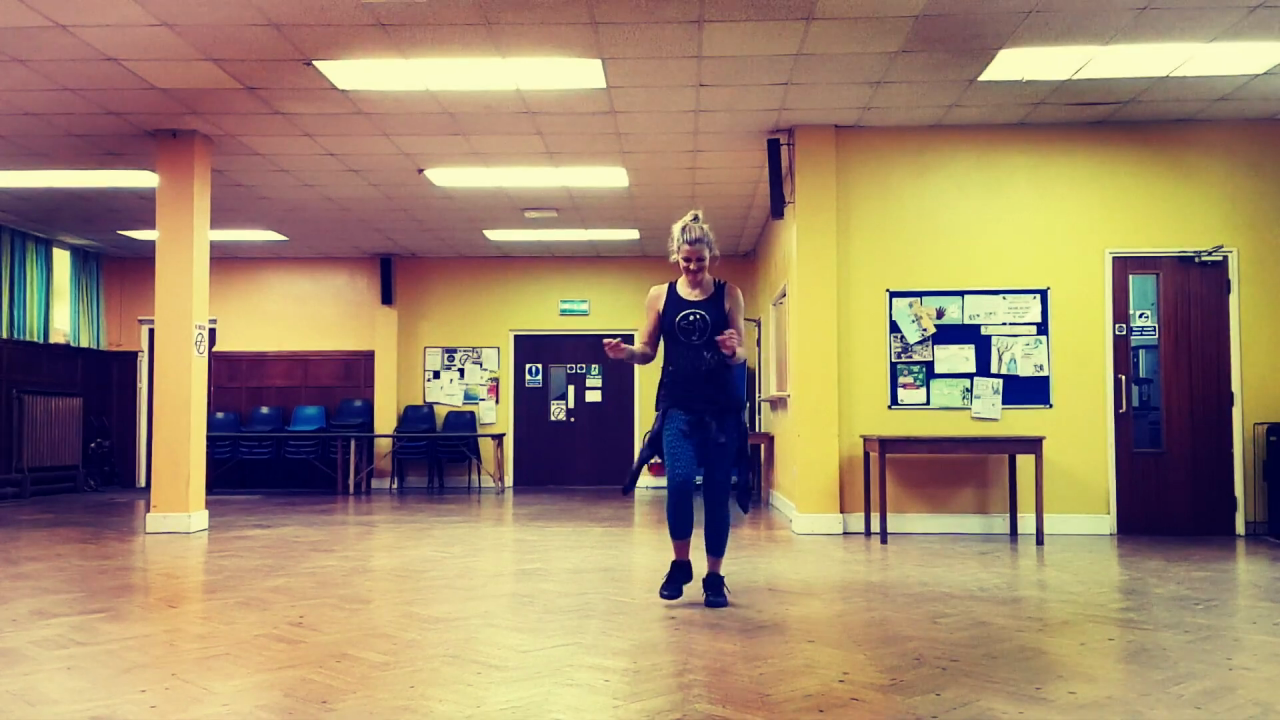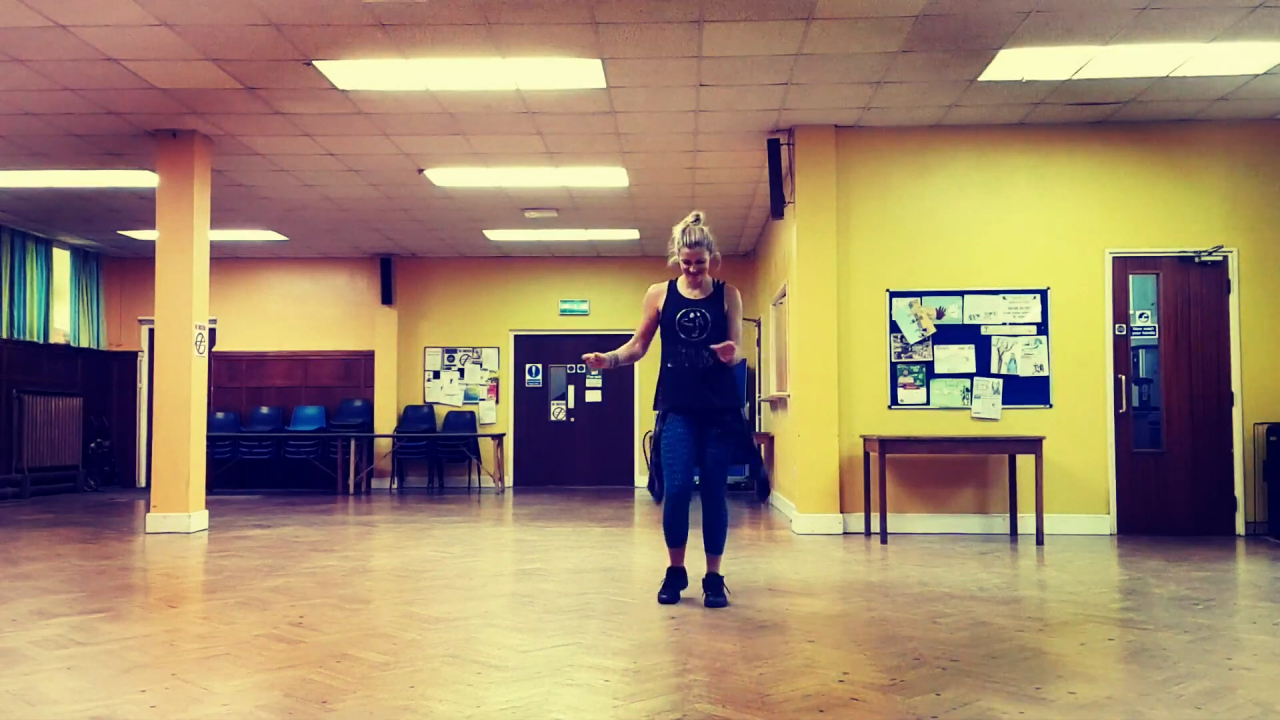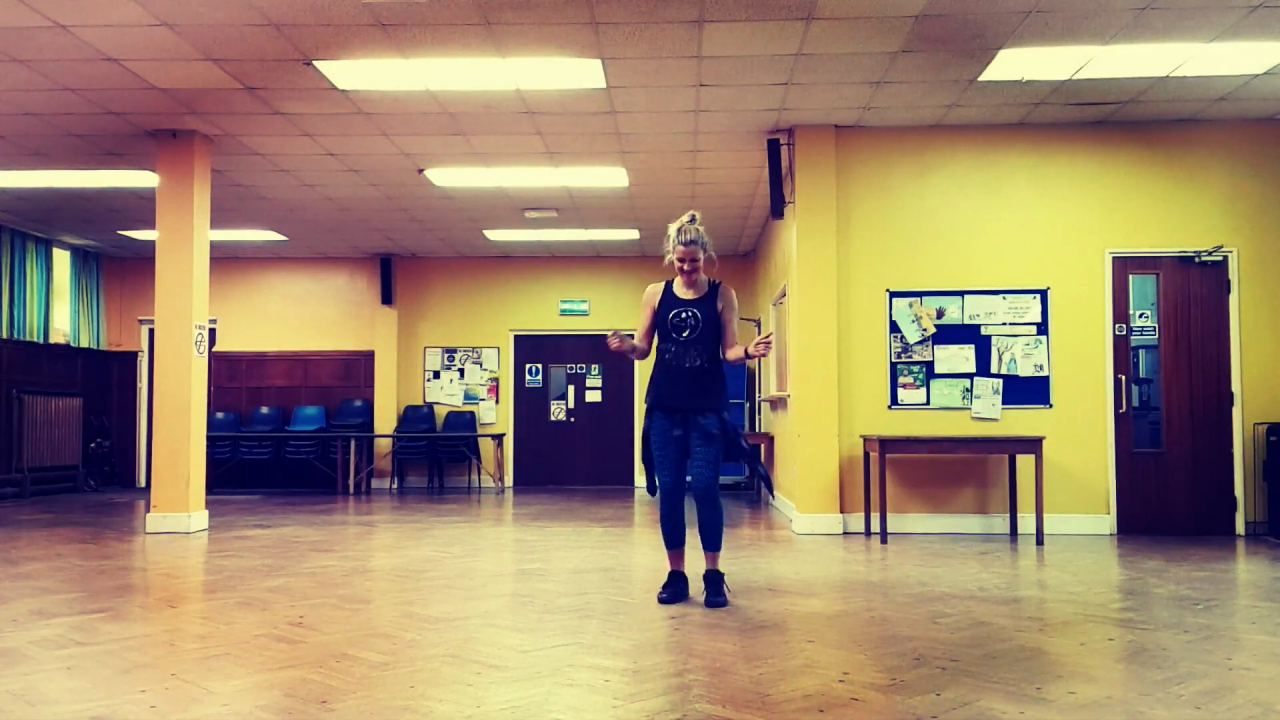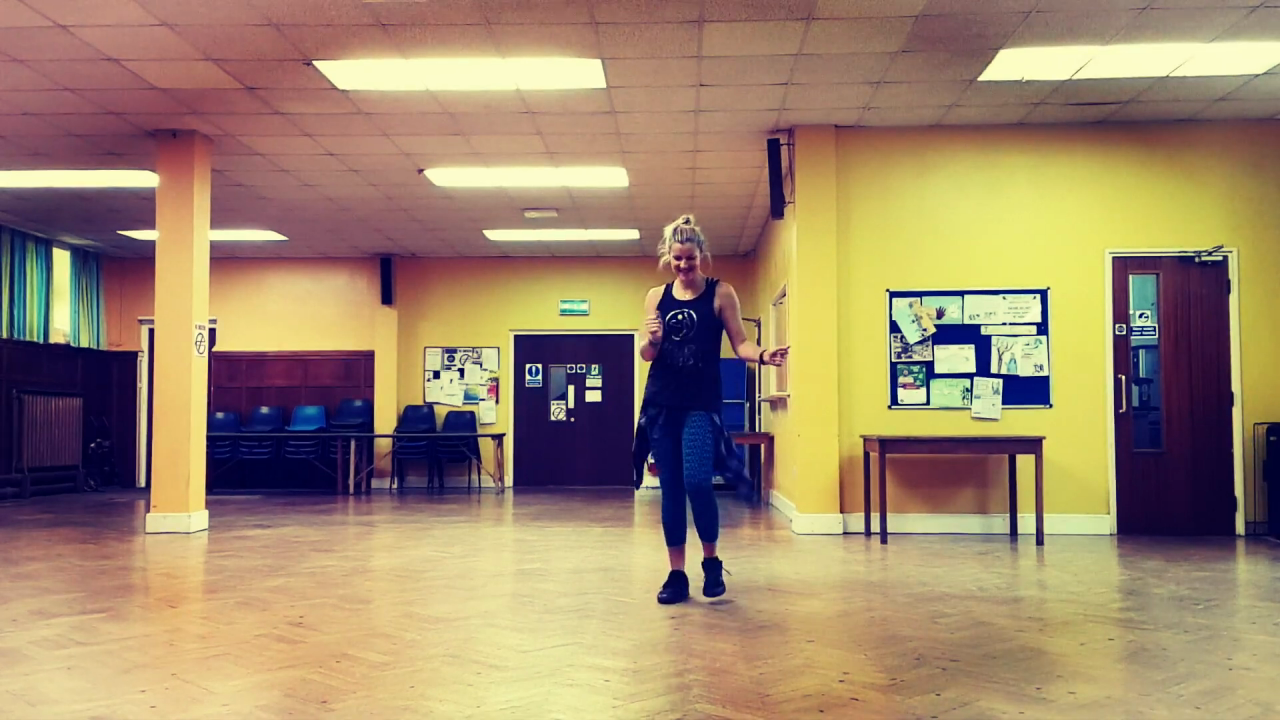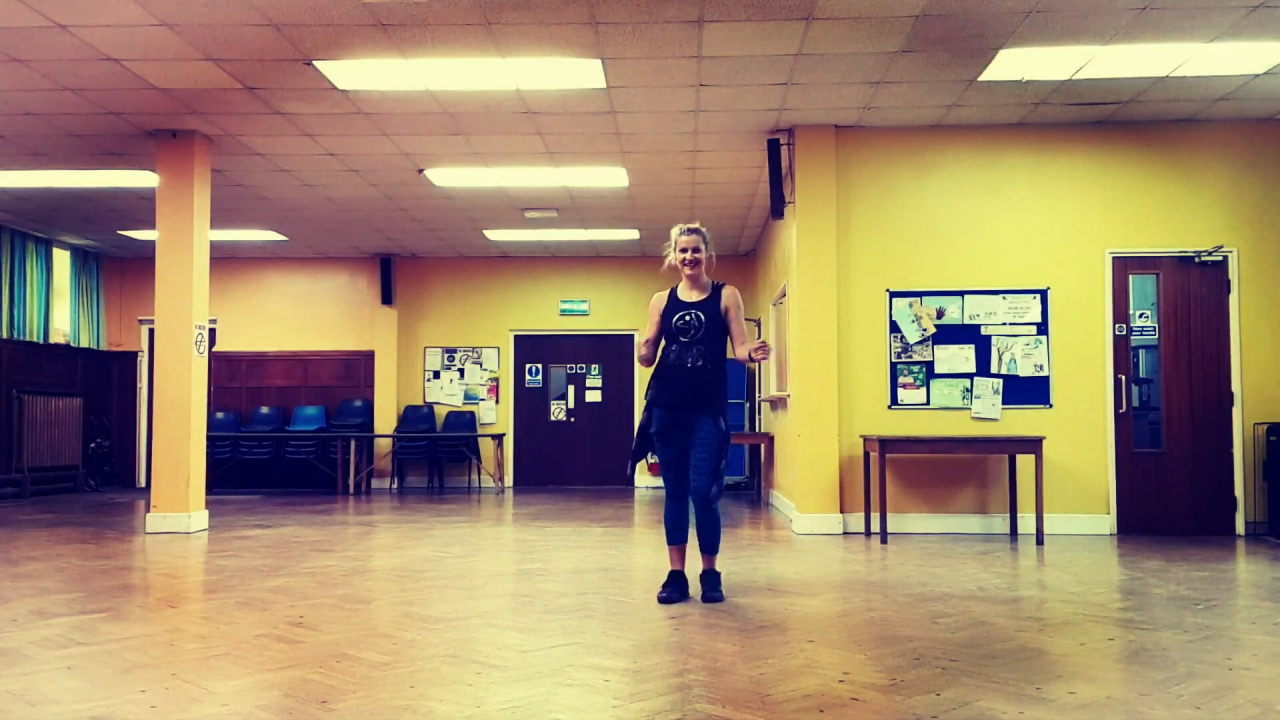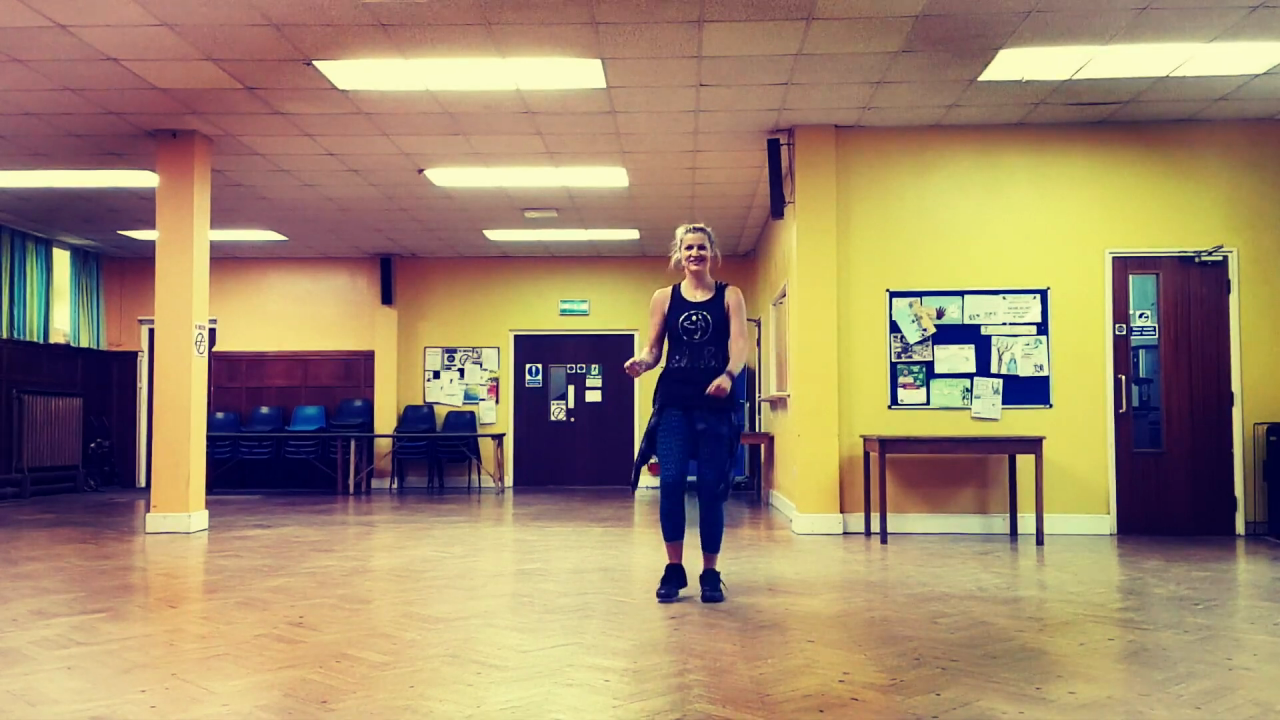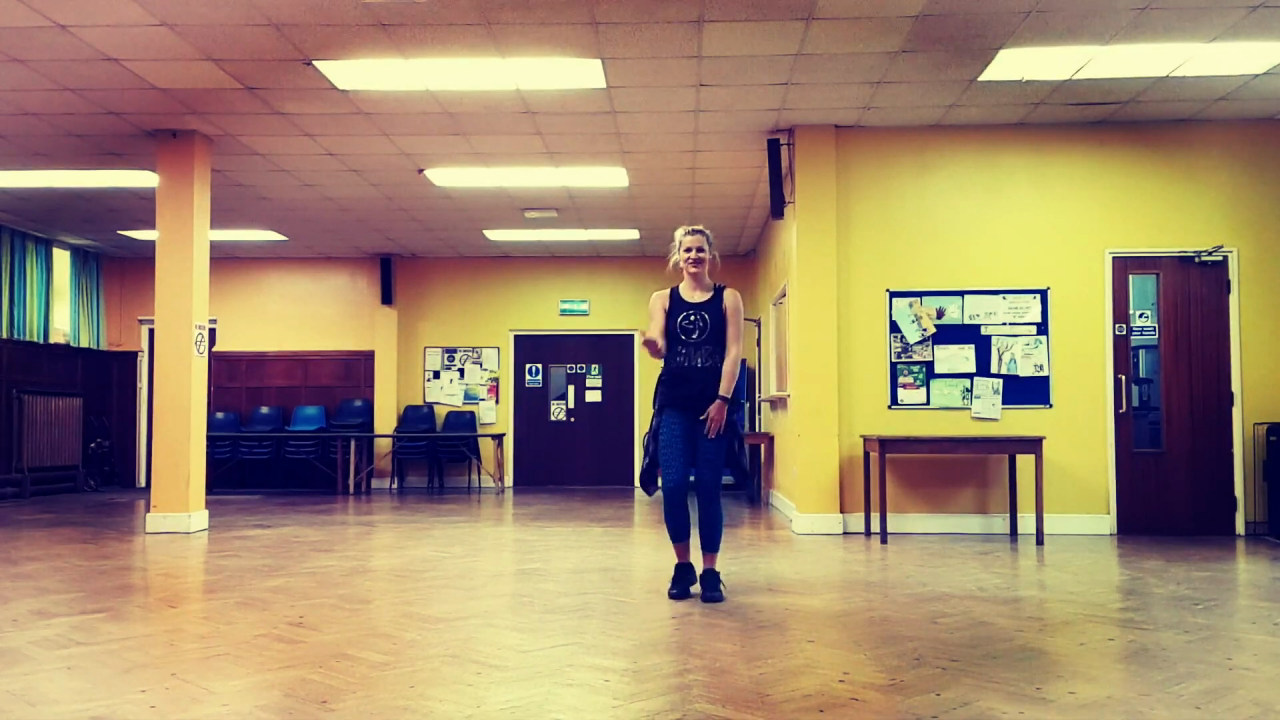
dt=0.2s
person 1, frame 1
left shoulder: (729, 294)
right shoulder: (660, 295)
left elbow: (742, 351)
right elbow: (647, 350)
left wrist: (732, 350)
right wrist: (626, 352)
left hip: (723, 405)
right hip: (679, 403)
left knee: (717, 491)
right knee: (681, 480)
left ankle: (714, 577)
right ankle: (680, 563)
person 1, frame 2
left shoulder: (728, 295)
right shoulder: (659, 294)
left elbow: (735, 352)
right elbow: (637, 346)
left wrist: (731, 355)
right wrist: (609, 359)
left hip: (719, 405)
right hip: (676, 405)
left knee: (713, 492)
right knee: (675, 490)
left ankle: (713, 578)
right ankle: (676, 571)
person 1, frame 3
left shoulder: (722, 294)
right shoulder: (655, 295)
left elbow: (729, 349)
right elbow: (642, 350)
left wrist: (750, 352)
right wrist: (625, 347)
left hip: (707, 404)
right hip: (663, 404)
left knee: (706, 488)
right knee: (669, 490)
left ankle: (714, 575)
right ankle: (676, 576)
person 1, frame 4
left shoulder: (720, 293)
right shoulder: (656, 296)
left elbow: (741, 344)
right elbow: (647, 354)
left wrist: (763, 356)
right wrist: (651, 340)
left hip: (701, 402)
right hip: (660, 402)
left knee: (698, 483)
right knee: (671, 488)
left ankle: (712, 562)
right ankle: (677, 574)
person 1, frame 5
left shoulder: (727, 295)
right shoulder: (661, 300)
left elbow: (738, 343)
right elbow: (649, 352)
left wrist: (751, 351)
right wrist: (645, 354)
left hip: (708, 404)
right hip: (666, 401)
left knee: (703, 491)
right knee: (674, 489)
left ankle: (710, 572)
right ankle: (676, 574)
person 1, frame 6
left shoulder: (730, 296)
right shoulder: (664, 298)
left elbow: (739, 345)
right elbow: (652, 350)
left wrist: (729, 376)
right wrist: (640, 363)
left hip: (715, 401)
right hip: (673, 401)
left knee: (710, 489)
right knee: (671, 482)
left ankle: (710, 573)
right ankle: (674, 567)
person 1, frame 7
left shoulder: (728, 297)
right shoulder: (663, 298)
left elbow: (734, 352)
right elbow: (661, 350)
left wrist: (723, 400)
right wrist: (652, 344)
left hip: (711, 402)
right hip: (673, 402)
left knee: (708, 488)
right knee: (673, 486)
left ankle: (710, 573)
right ankle: (683, 567)
